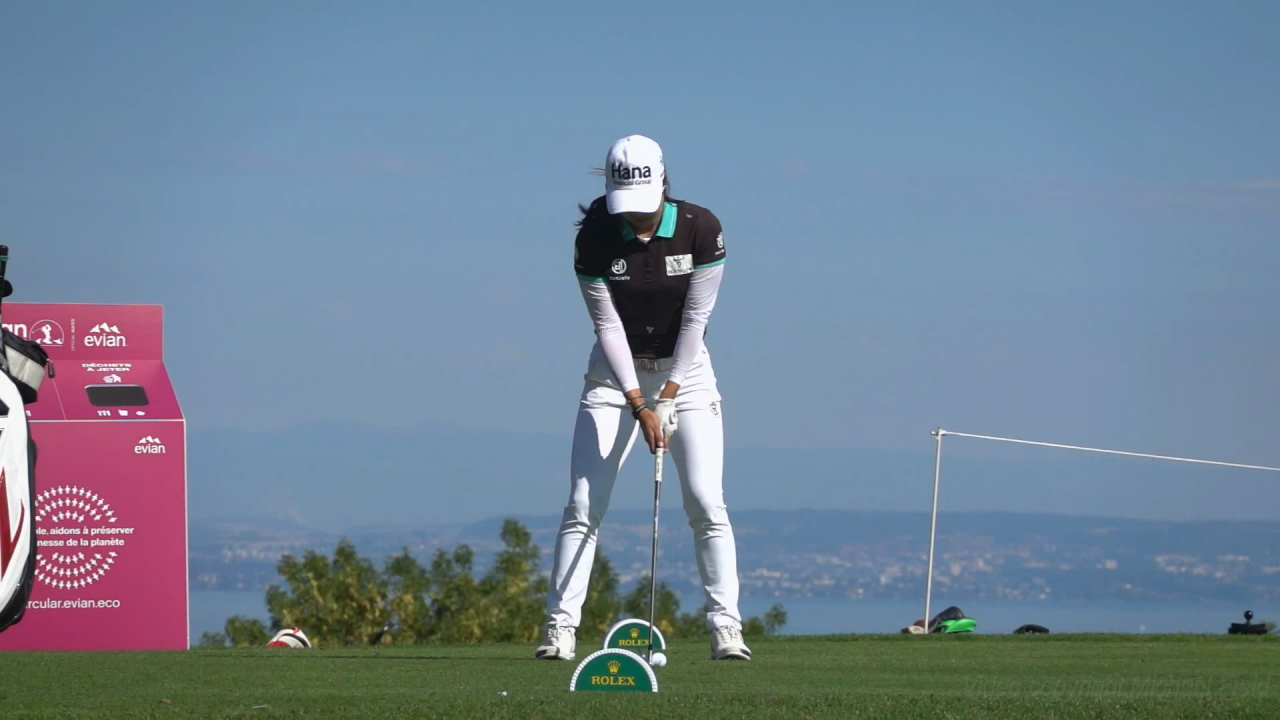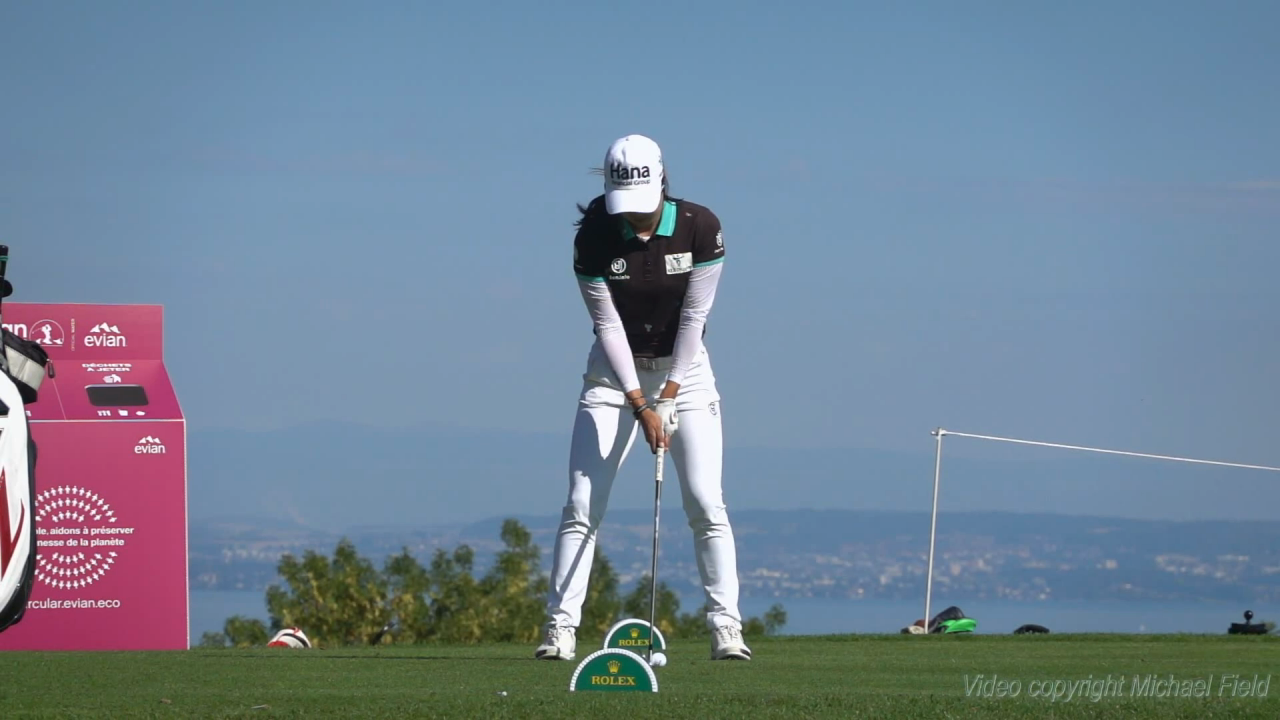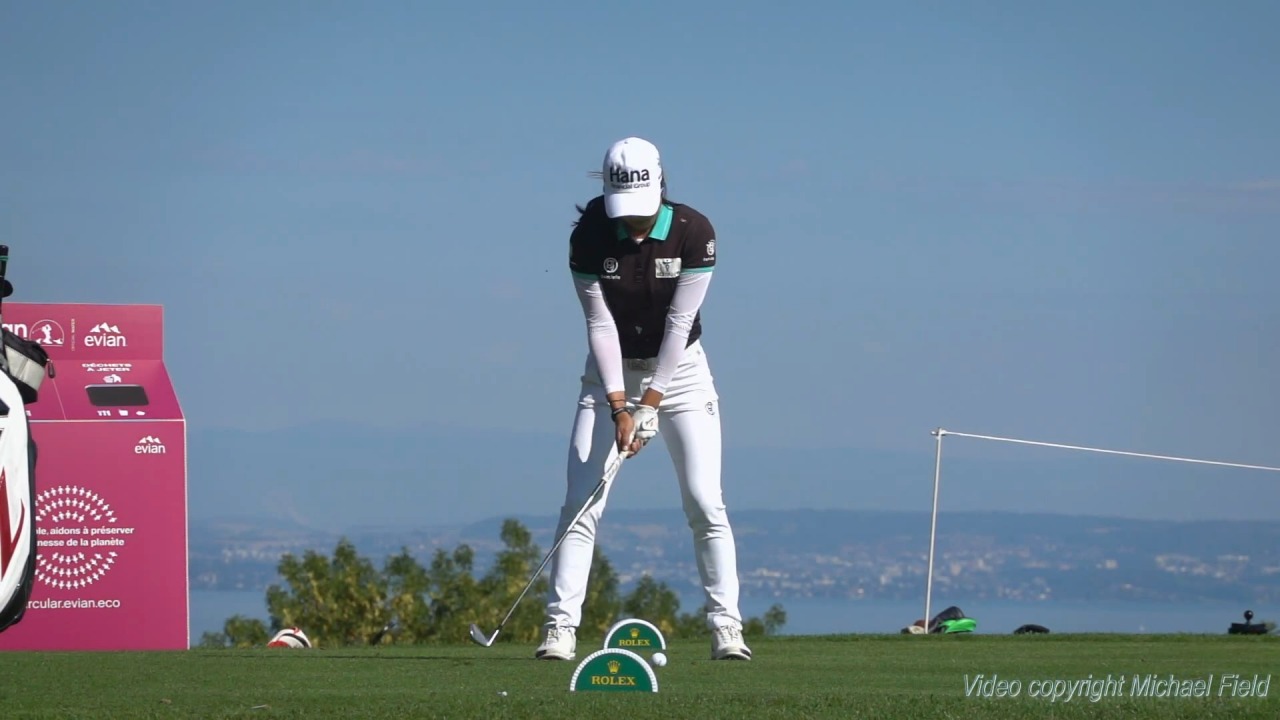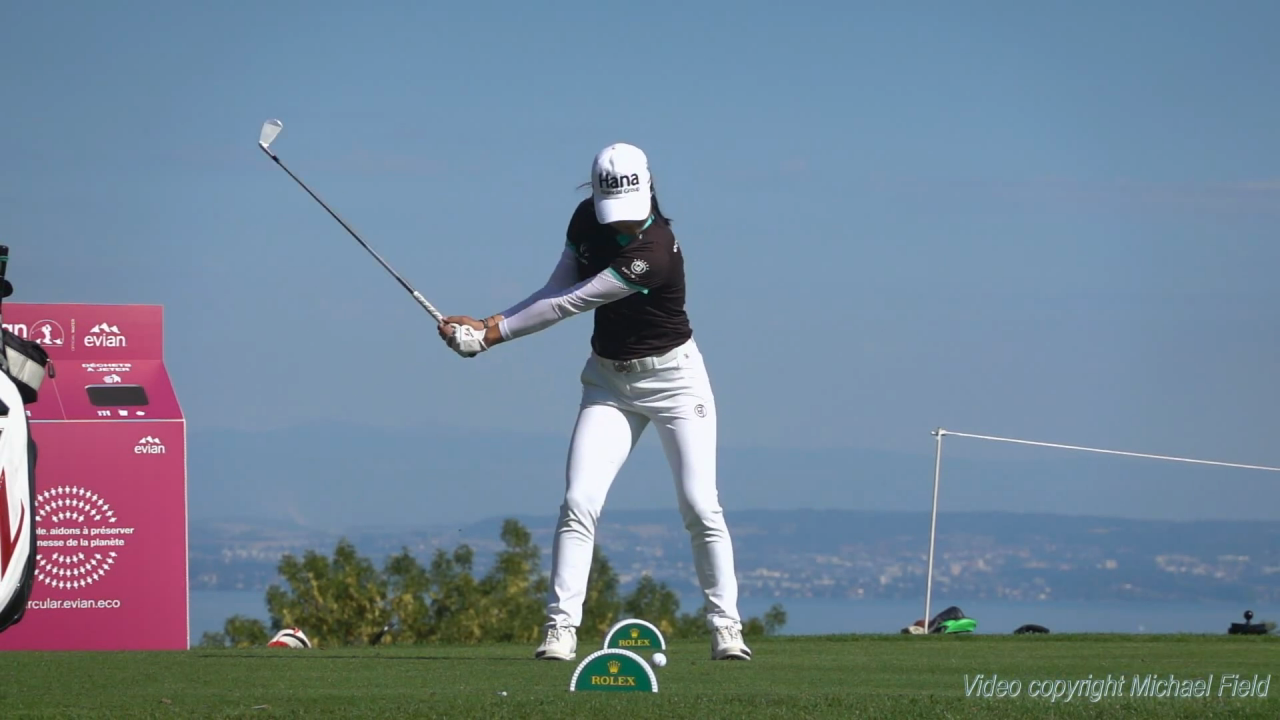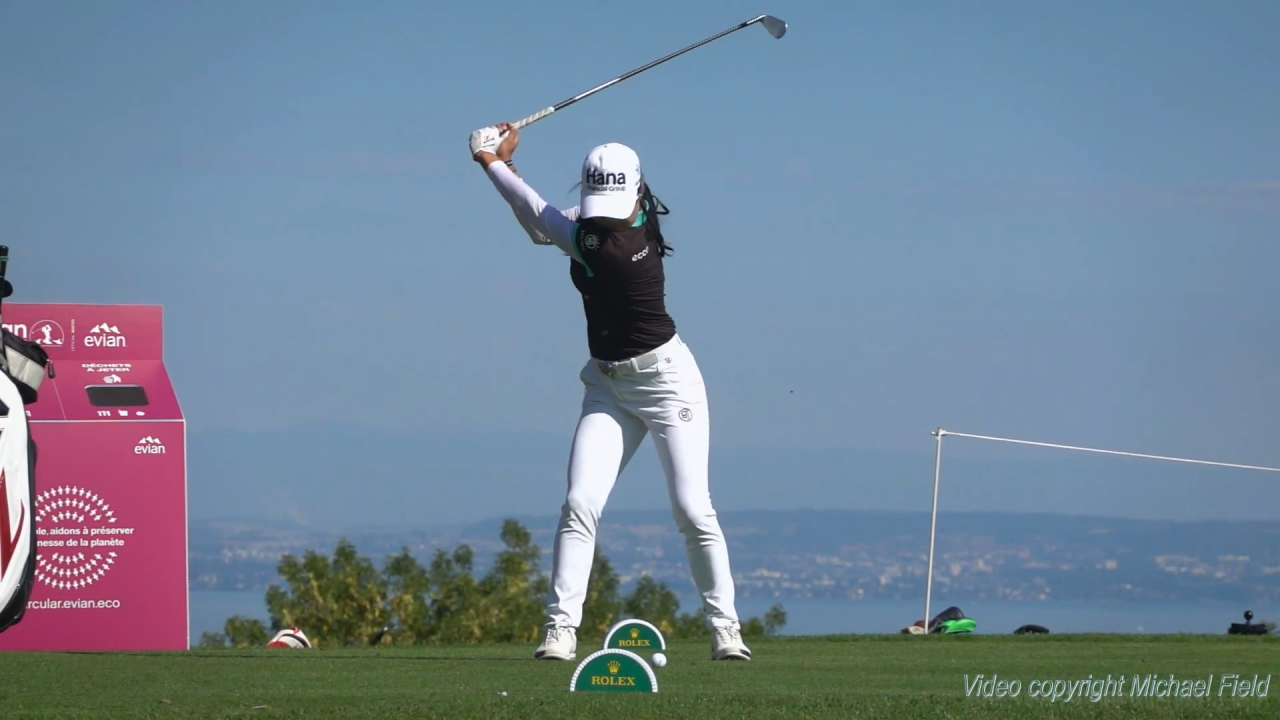
dt=1s
person 1, frame 1
left shoulder: (701, 228)
right shoulder: (594, 237)
left elbow: (696, 318)
right elbow: (608, 325)
left wrist: (667, 397)
right wrist: (638, 405)
left hip: (684, 370)
right hip: (616, 371)
left knee: (706, 501)
right knee: (584, 502)
left ankle: (726, 627)
right ankle: (560, 625)
person 1, frame 2
left shoulder: (700, 227)
right shoulder: (594, 237)
left elbow: (694, 317)
right elbow: (608, 325)
left wrist: (667, 397)
right wrist: (639, 405)
left hip: (684, 369)
right hip: (614, 371)
left knee: (705, 500)
right knee: (582, 502)
left ankle: (726, 626)
right ankle: (560, 626)
person 1, frame 3
left shoulder: (693, 231)
right shoulder: (588, 236)
left elbow: (679, 322)
right elbow: (600, 325)
left wrist: (651, 403)
right wrist: (619, 408)
left hip: (679, 371)
right hip: (611, 372)
left knee: (704, 502)
right knee: (581, 501)
left ankle: (726, 626)
right ankle: (560, 626)
person 1, frame 4
left shoulder: (655, 250)
right shoulder: (586, 219)
left elbow: (571, 303)
right elbow: (555, 291)
left wrist: (493, 333)
right wrist: (489, 323)
left hip: (673, 378)
right hip: (607, 380)
left knee: (699, 504)
right knee: (578, 502)
left ankle: (726, 625)
right ankle: (561, 627)
person 1, frame 5
left shoulder: (610, 248)
right shoulder: (602, 217)
left elbow: (542, 220)
right elbow: (545, 230)
left wrist: (493, 163)
right wrist: (505, 161)
left hip: (666, 381)
right hip: (608, 383)
left knee: (692, 509)
right knee: (580, 504)
left ankle: (725, 627)
right ankle: (561, 629)
